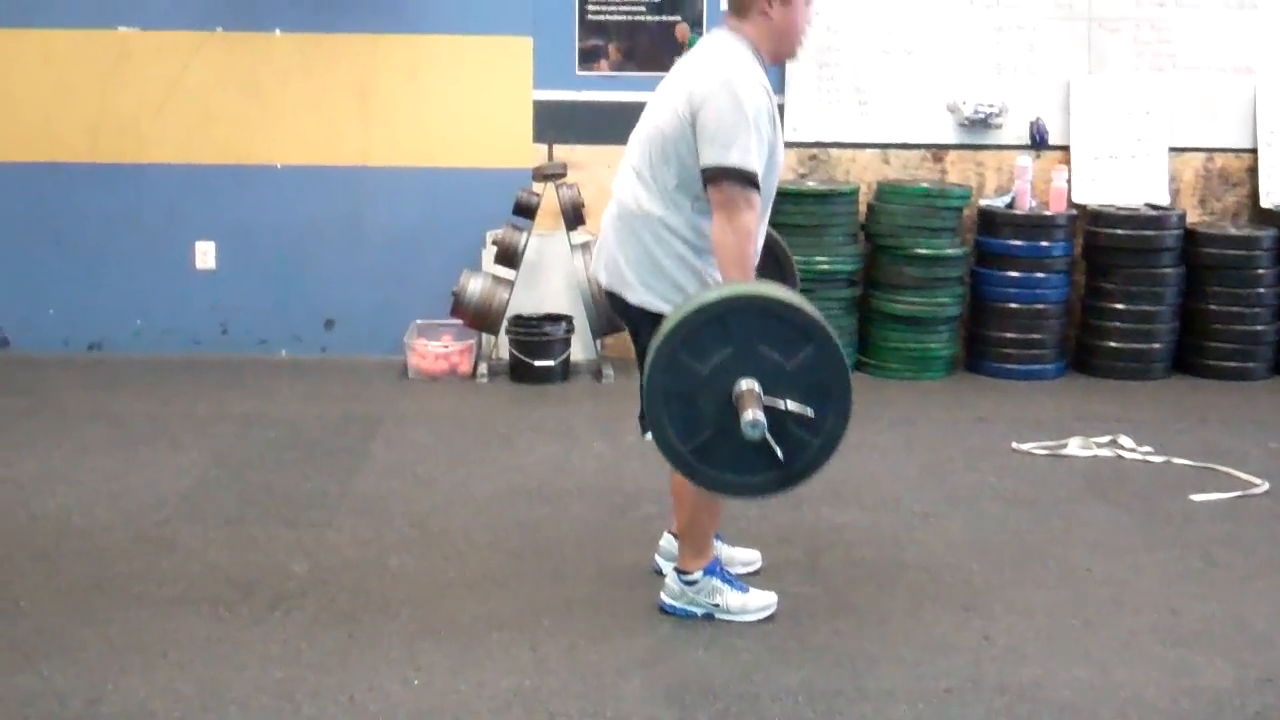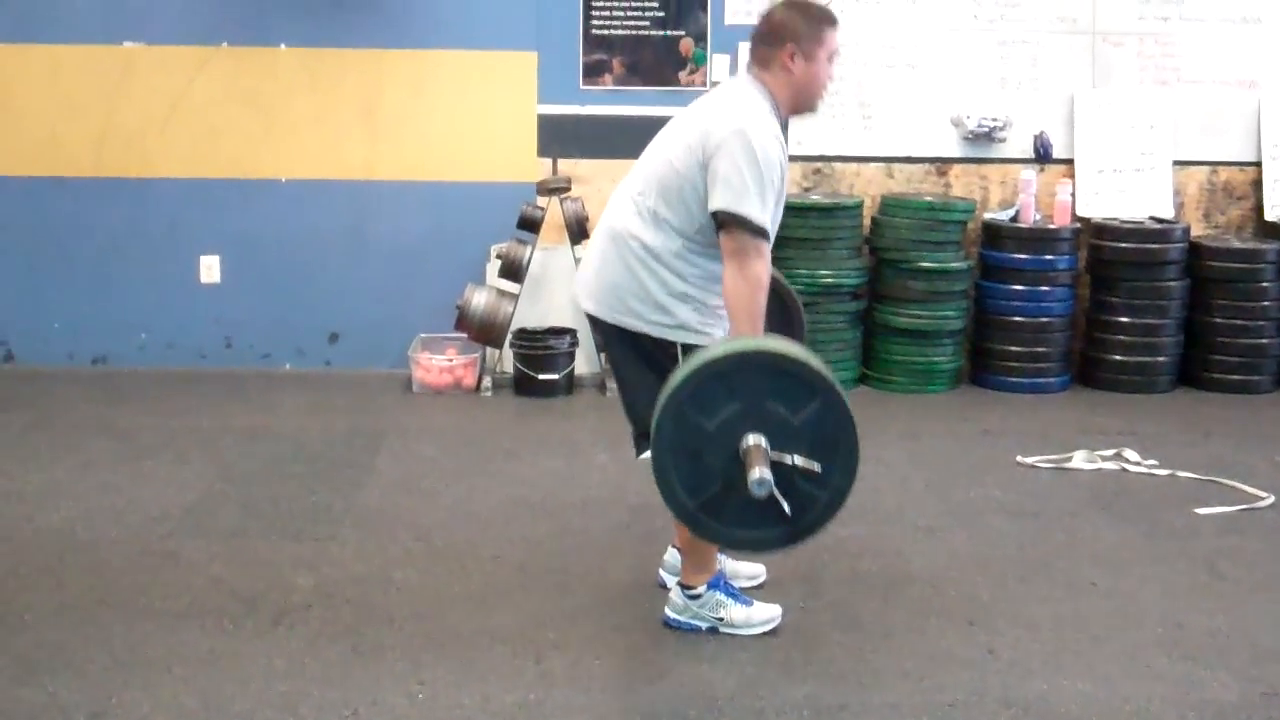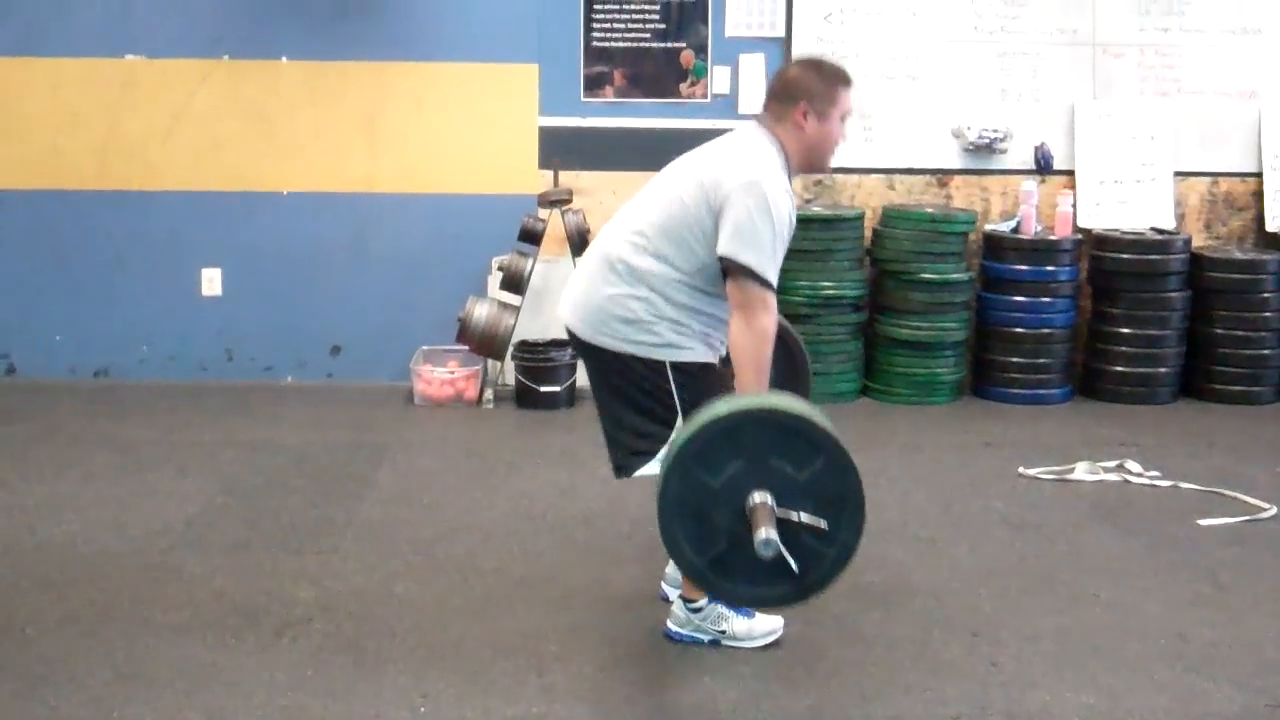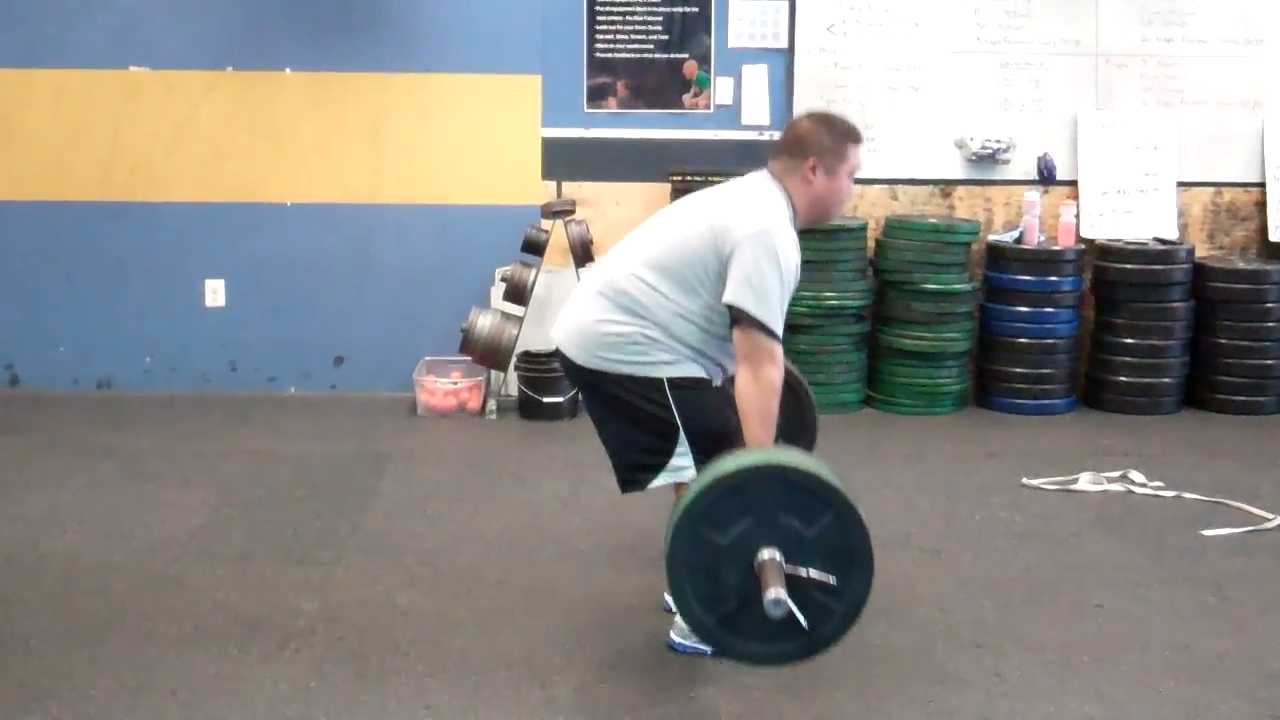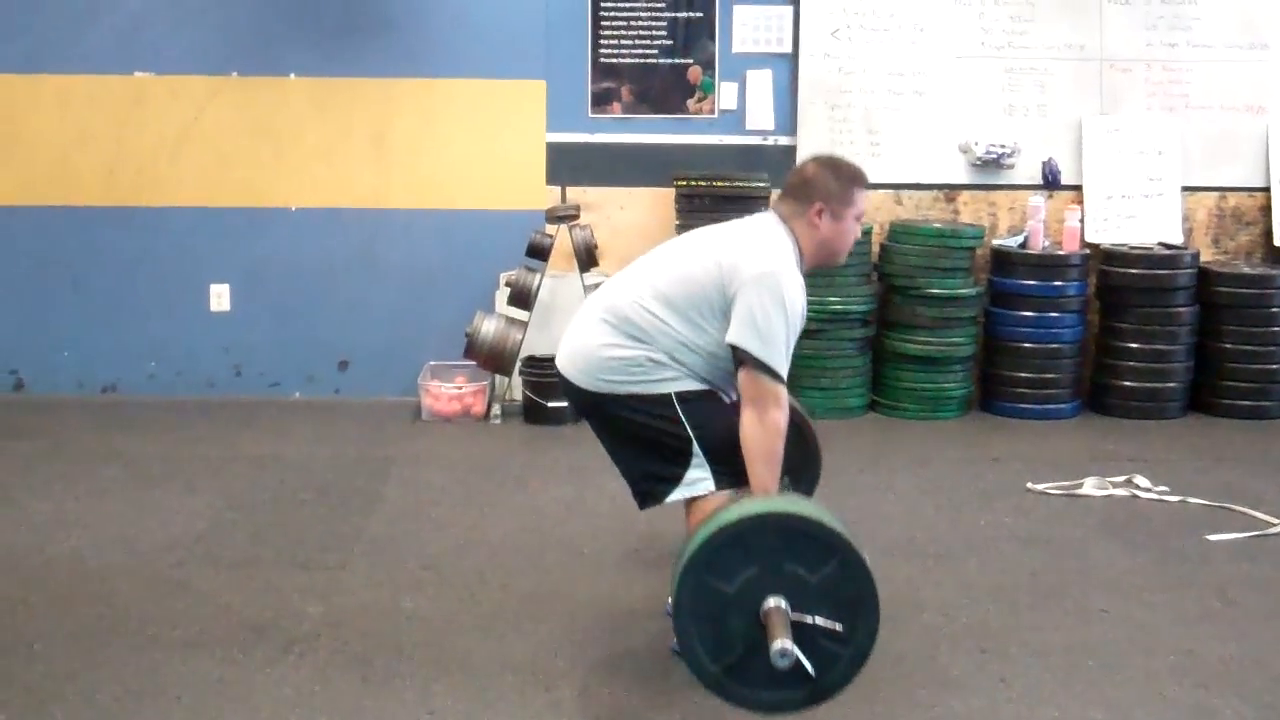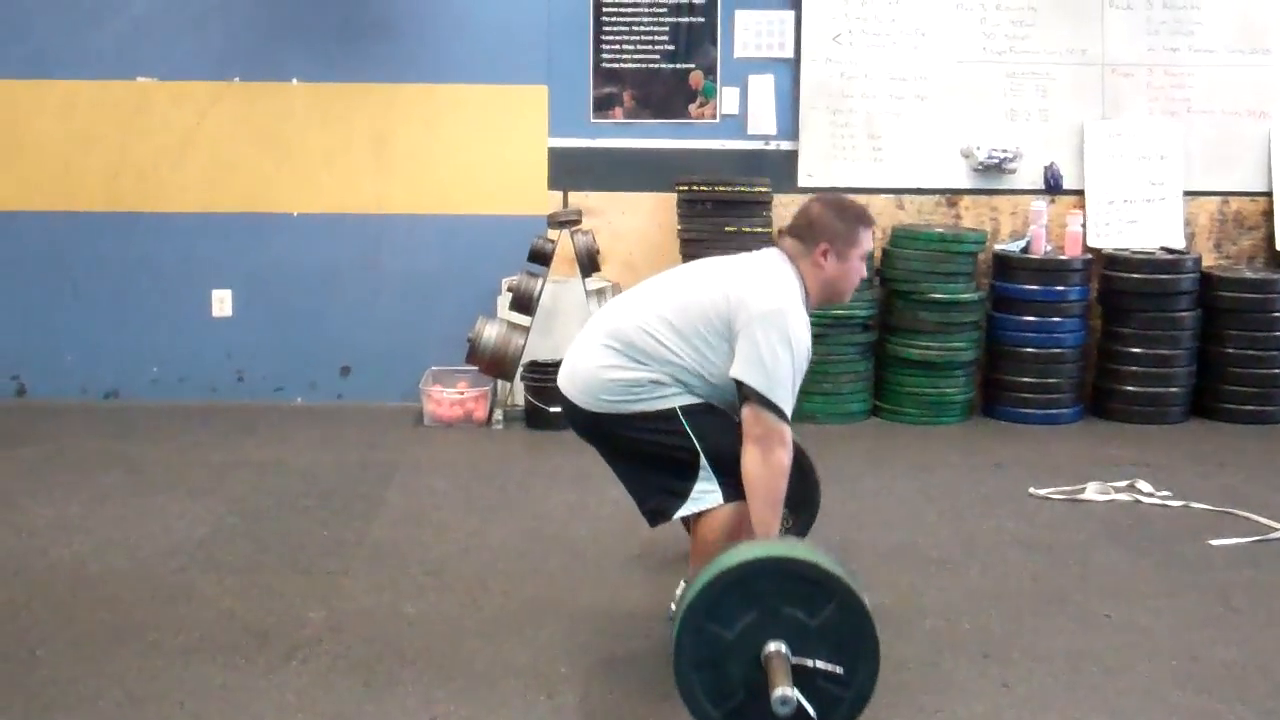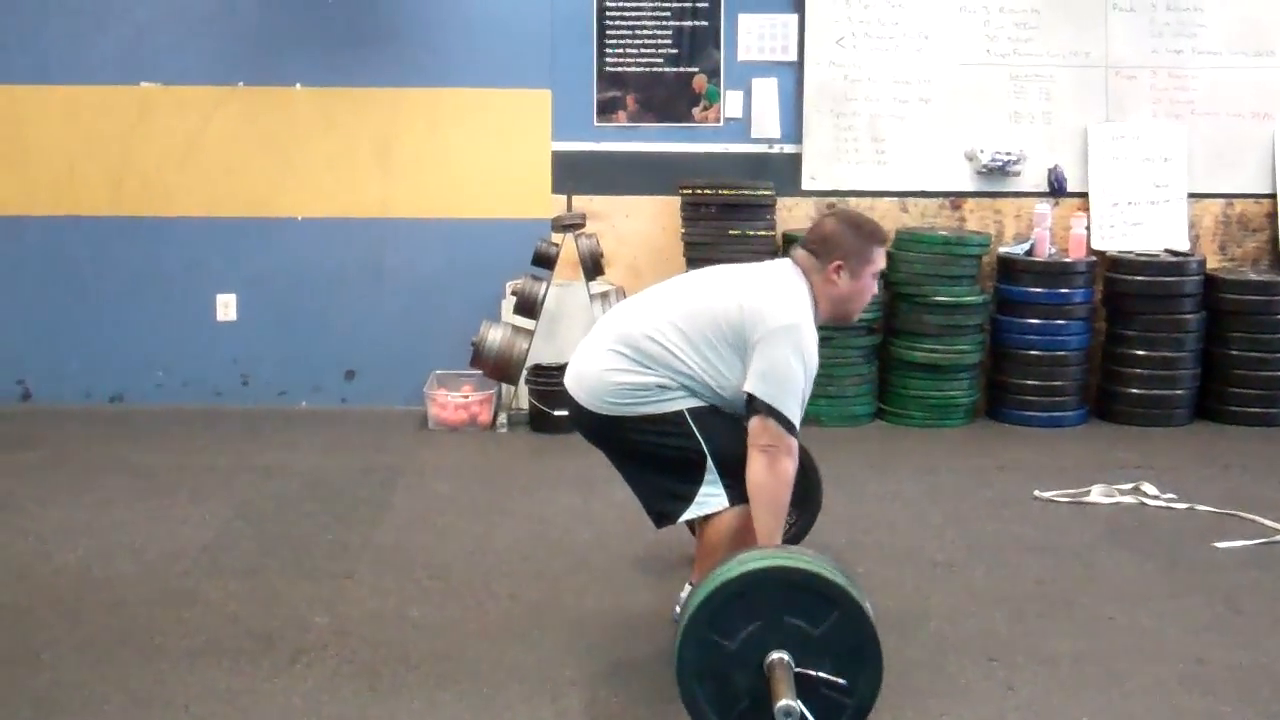
dt=0.1s
person 1, frame 1
left shoulder: (721, 61)
right shoulder: (737, 81)
right elbow: (733, 210)
left hip: (652, 260)
right hip: (663, 274)
left ankle: (687, 541)
right ankle: (692, 580)
person 1, frame 2
left shoulder: (737, 104)
right shoulder: (751, 131)
left elbow: (735, 249)
right elbow: (745, 262)
left hip: (638, 282)
right hip: (649, 296)
left ankle: (689, 552)
right ankle: (696, 592)
person 1, frame 3
left shoulder: (749, 153)
right shoulder: (761, 183)
left elbow: (742, 302)
right elbow: (751, 312)
left hip: (614, 306)
right hip: (628, 321)
left ankle: (691, 567)
right ankle: (697, 606)
person 1, frame 4
left shoulder: (756, 200)
right shoulder: (769, 233)
left elbow: (748, 348)
right elbow: (759, 363)
left hip: (609, 331)
right hip: (619, 346)
left knee: (709, 461)
person 1, frame 5
left shoulder: (762, 245)
right shoulder: (774, 273)
right elbow: (762, 403)
left hip: (603, 352)
right hip: (614, 368)
left knee: (715, 463)
right knee: (729, 478)
person 1, frame 6
left shoulder: (767, 274)
right shoulder: (778, 309)
right elbow: (767, 444)
left hip: (605, 371)
right hip: (615, 387)
left knee: (722, 470)
right knee: (736, 488)
person 1, frame 7
left shoulder: (779, 288)
right shoulder: (790, 327)
right elbow: (772, 453)
left hip: (612, 375)
right hip: (623, 393)
left knee: (729, 469)
right knee: (740, 494)
